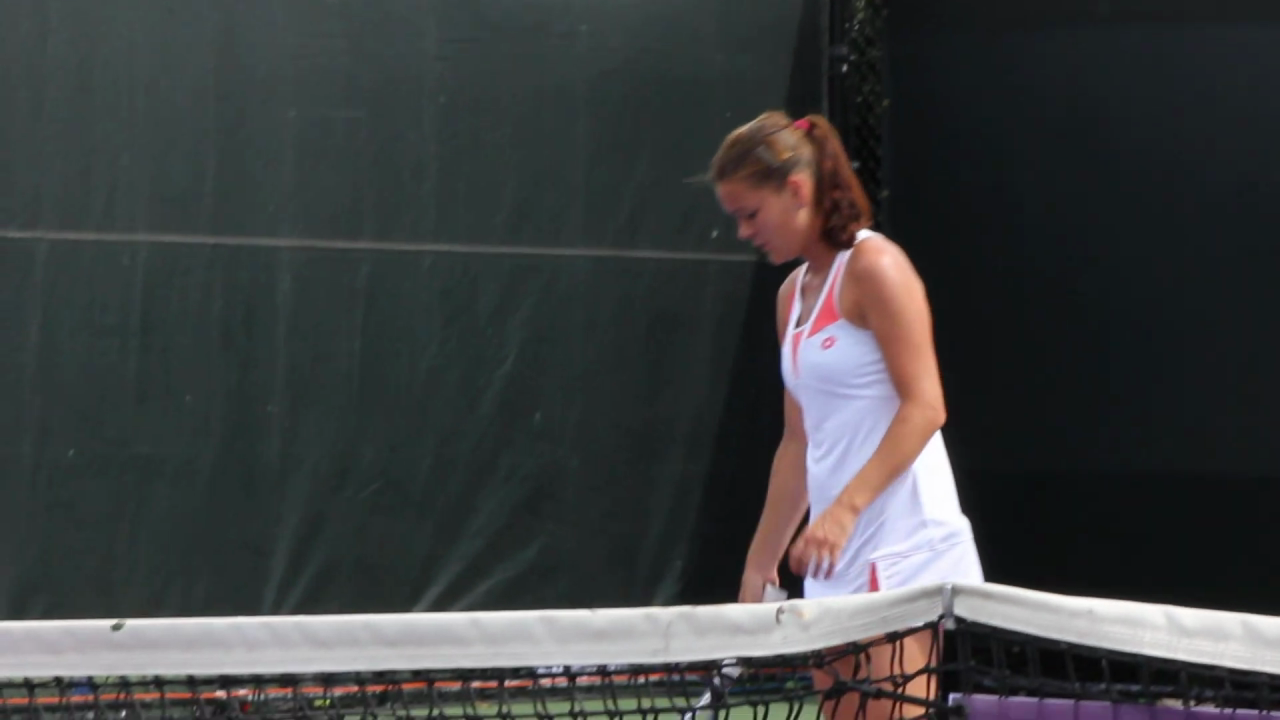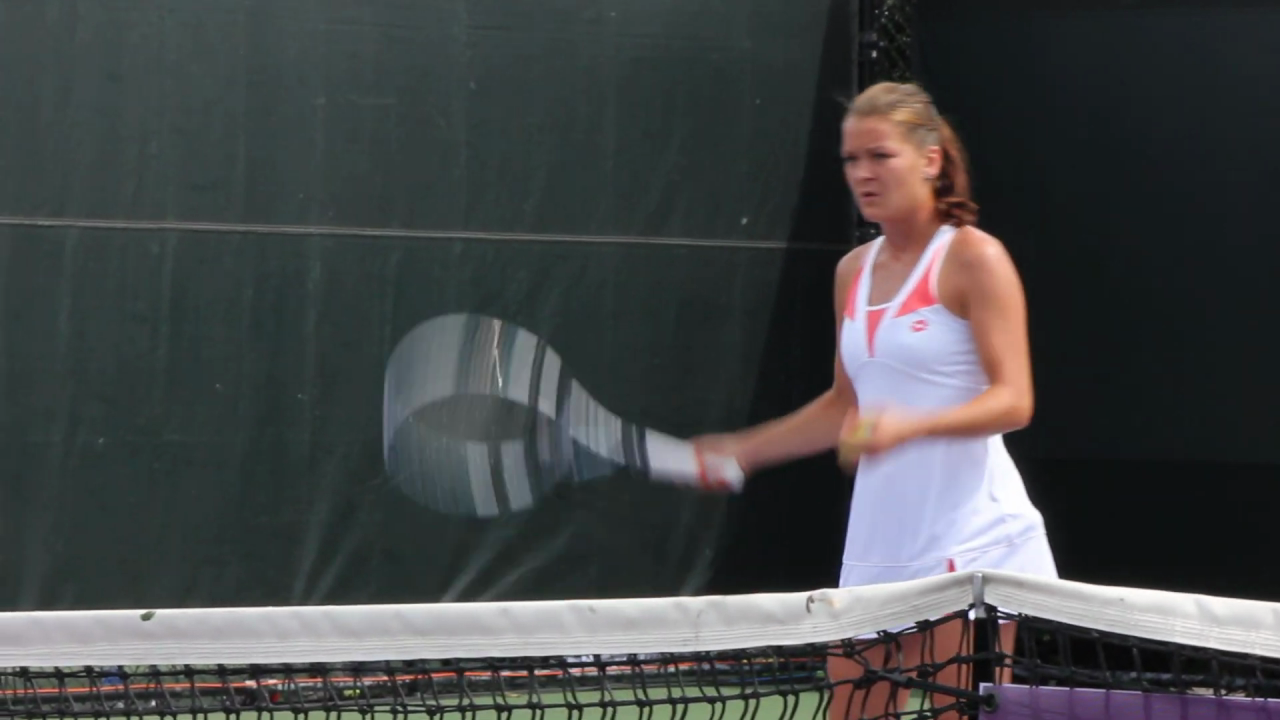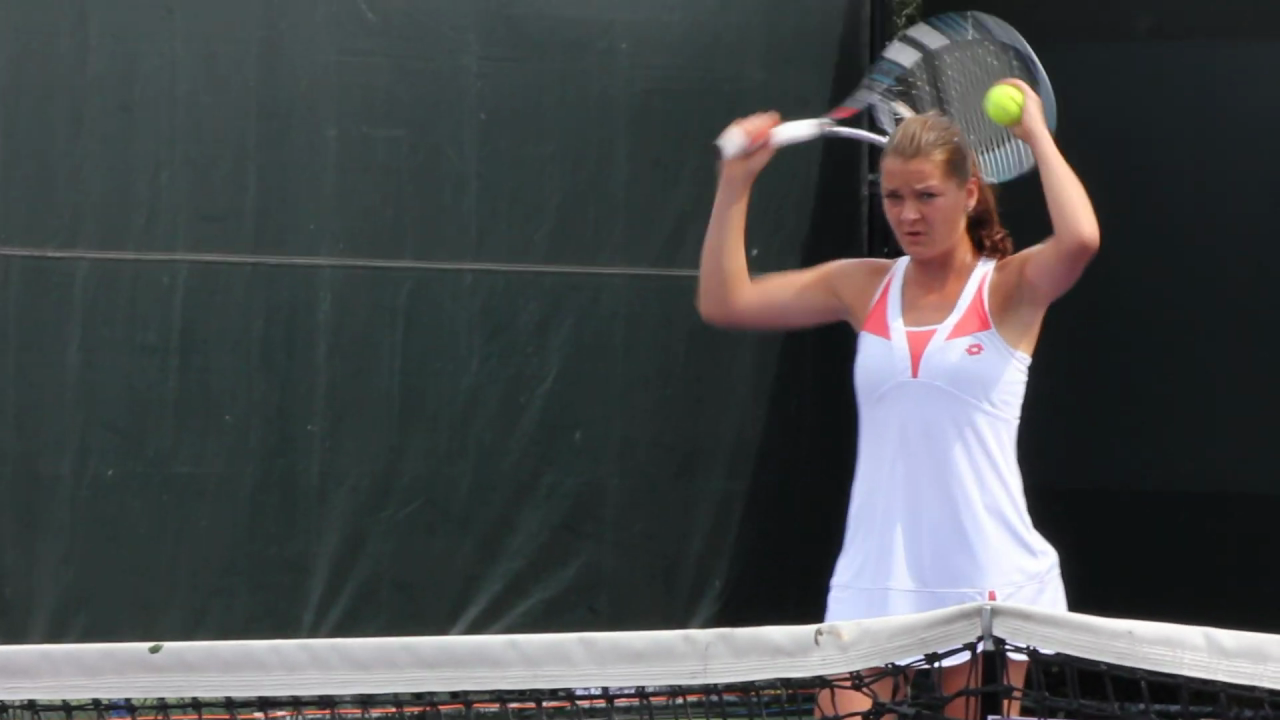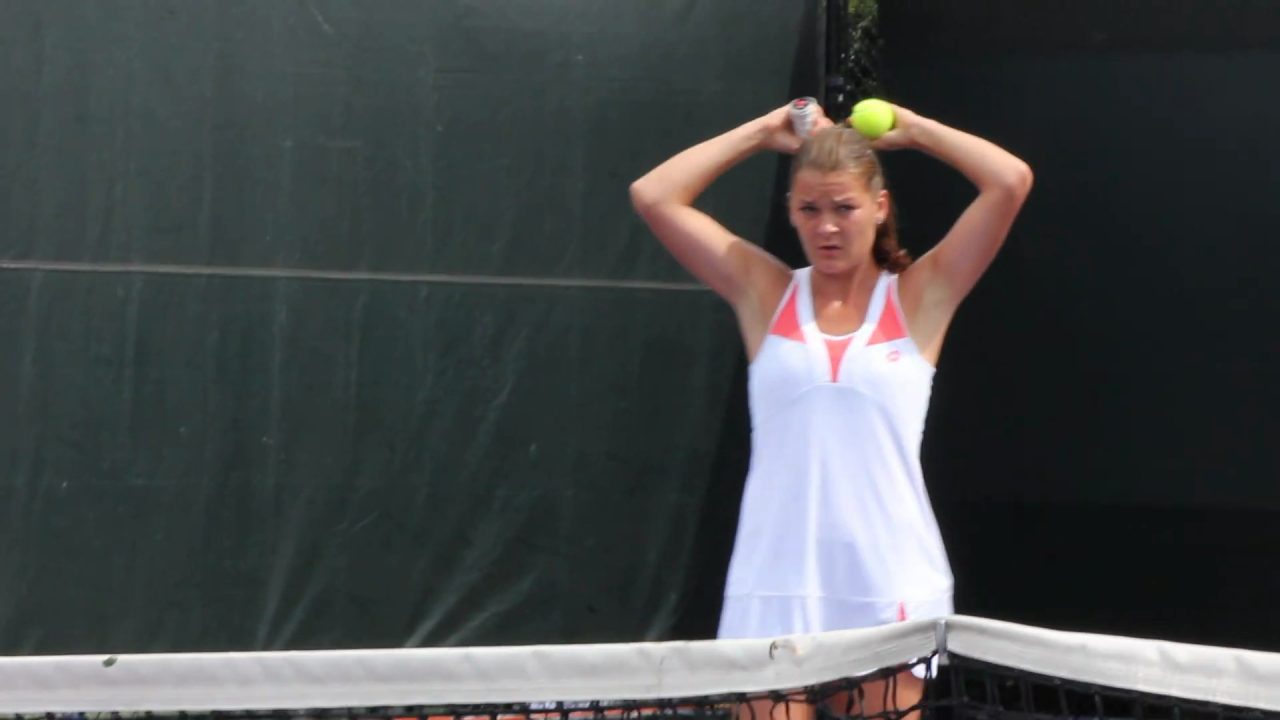
dt=0.4s
person 1, frame 1
left shoulder: (875, 266)
right shoulder: (792, 292)
left elbow: (925, 407)
left wrist: (847, 508)
right wrist: (761, 559)
left hip: (901, 548)
right hip: (840, 551)
person 1, frame 2
left shoulder: (975, 256)
right shoulder: (855, 270)
left elbow: (1013, 401)
left wrist: (910, 425)
right wrist: (746, 449)
left hip: (969, 543)
right hip: (877, 544)
person 1, frame 3
left shoulder: (1014, 284)
right shoulder: (865, 285)
left elbow: (1081, 239)
right elbow: (720, 303)
left wrist: (1036, 132)
right wrist: (738, 178)
left hip: (985, 579)
right hip: (873, 579)
person 1, frame 4
left shoulder: (919, 297)
right shoulder: (765, 291)
left elbow: (1012, 180)
right elbow: (652, 197)
left wrist: (911, 129)
right wrist: (763, 132)
left hip: (889, 593)
right hip: (775, 588)
